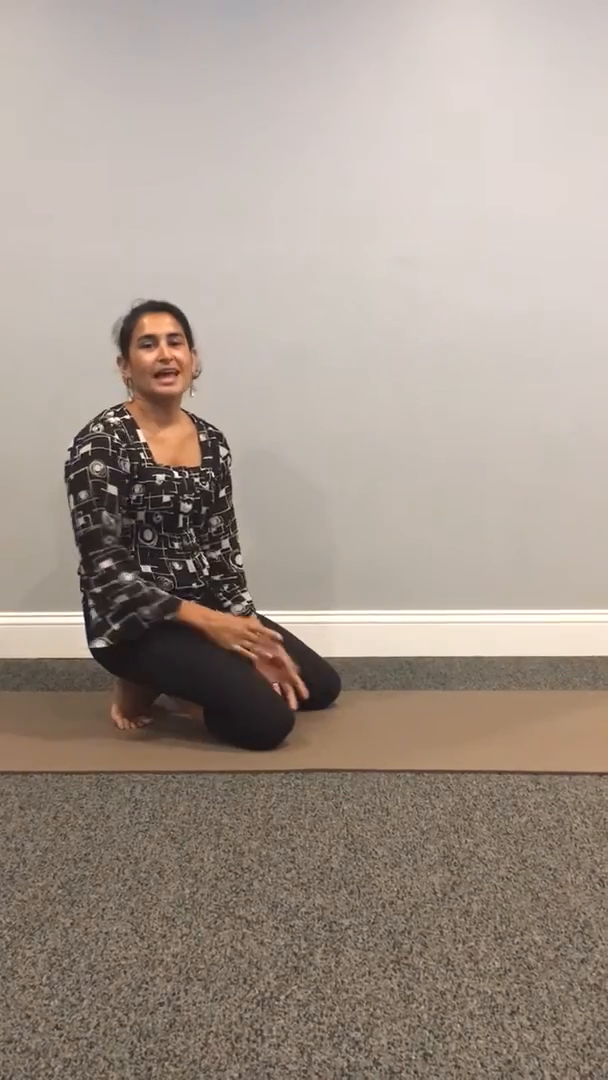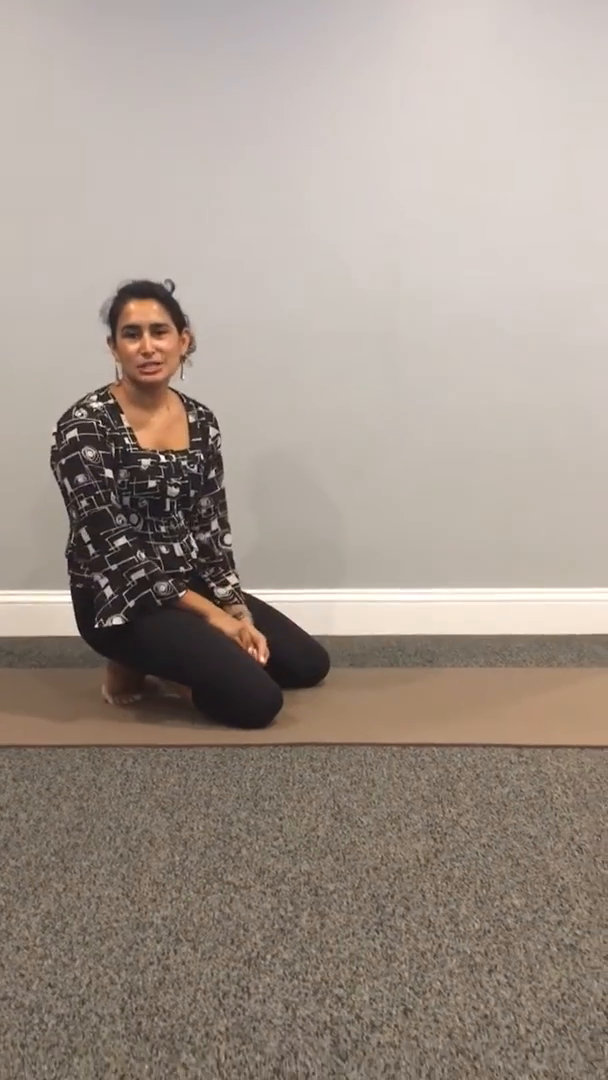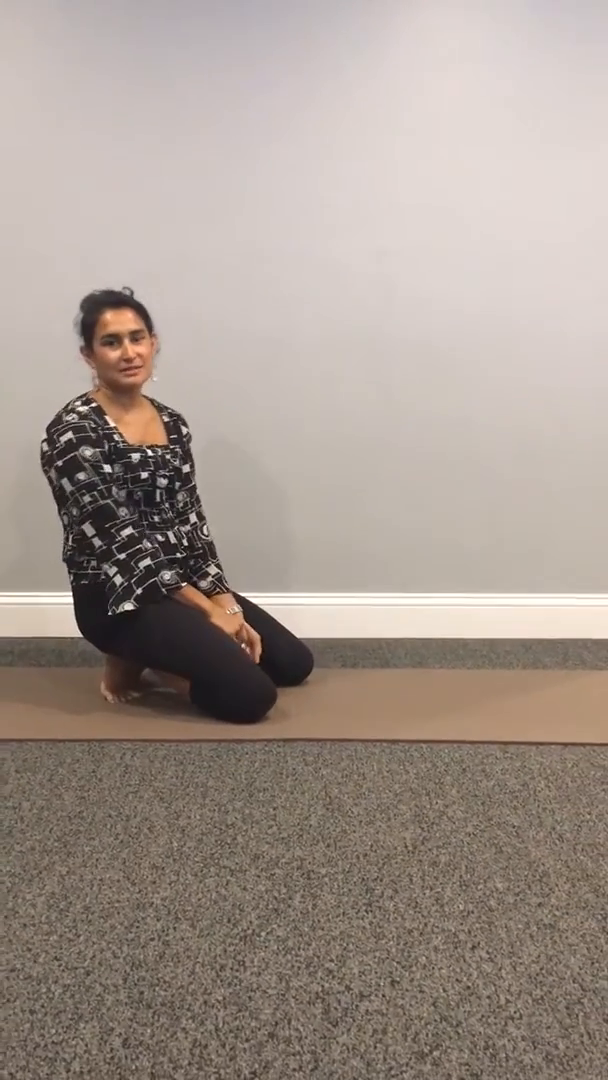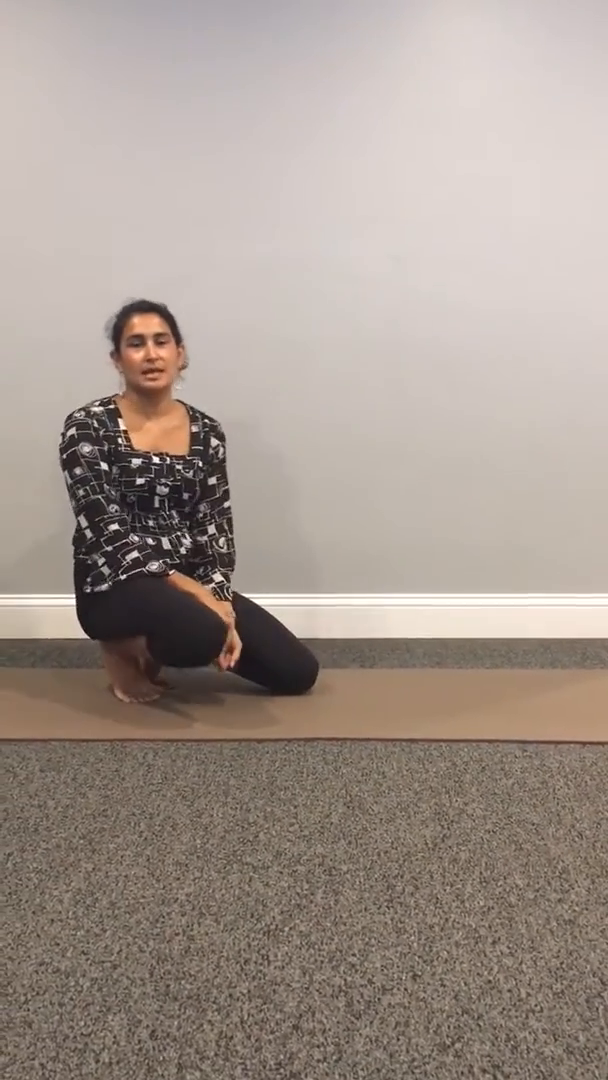
dt=1s
person 1, frame 1
left shoulder: (211, 442)
right shoulder: (101, 442)
left elbow: (222, 546)
right elbow: (104, 567)
left wrist: (250, 628)
right wrist: (203, 620)
left hip: (203, 602)
right hip: (135, 620)
left knee: (320, 686)
right knee: (268, 719)
left ankle: (177, 677)
right ankle: (144, 684)
person 1, frame 2
left shoulder: (201, 422)
right shoulder: (85, 427)
left elbow: (212, 527)
right elbow: (111, 548)
left wrist: (238, 612)
right wrist: (209, 614)
left hip: (190, 583)
right hip: (121, 600)
left knee: (309, 664)
right knee: (258, 700)
left ankle: (165, 659)
right ankle: (135, 665)
person 1, frame 3
left shoulder: (172, 423)
right shoulder: (73, 430)
left elbow: (191, 523)
right elbow: (117, 539)
left wrist: (227, 604)
right wrist: (209, 610)
left hip: (178, 582)
right hip: (116, 596)
left knee: (294, 664)
right knee: (252, 695)
left ankle: (153, 651)
right ankle: (131, 659)
person 1, frame 4
left shoulder: (206, 432)
right shoulder: (87, 428)
left elbow: (216, 528)
right elbow: (109, 533)
left wrist: (220, 604)
right wrist: (196, 594)
left hip: (192, 582)
right hip: (115, 586)
left knee: (298, 672)
right knee: (200, 634)
left ankle: (156, 644)
right ankle: (125, 649)
